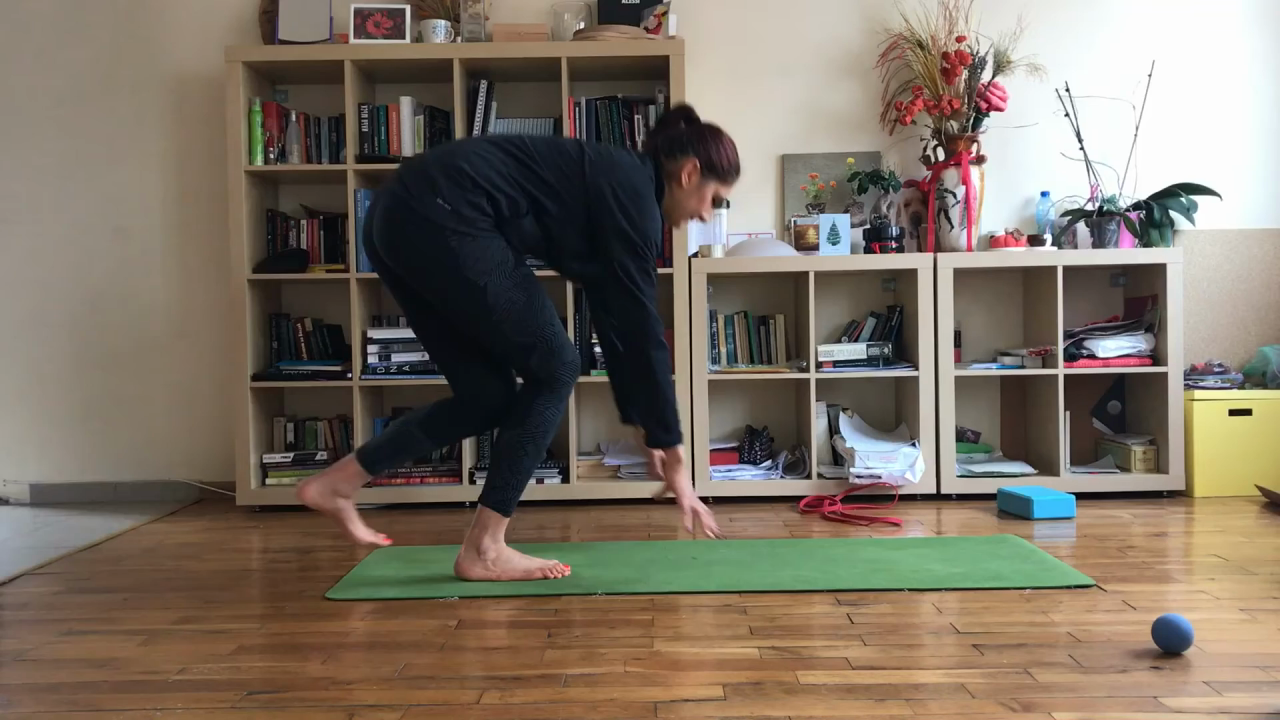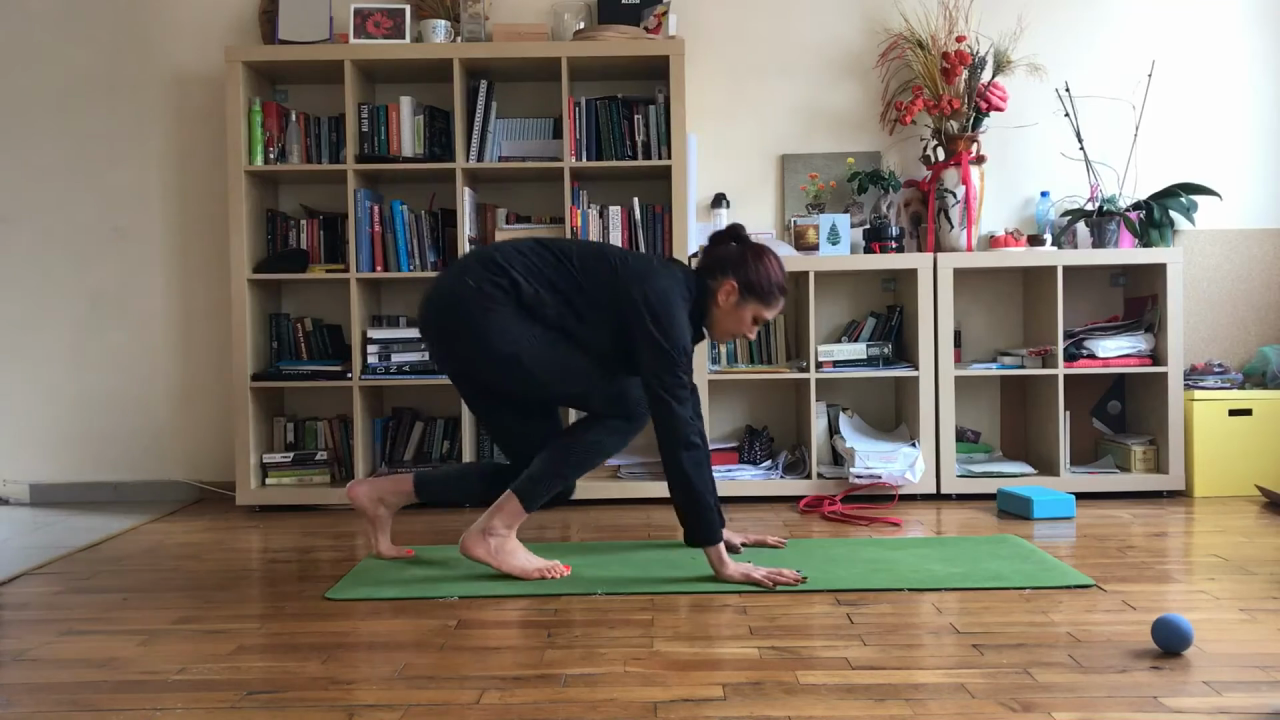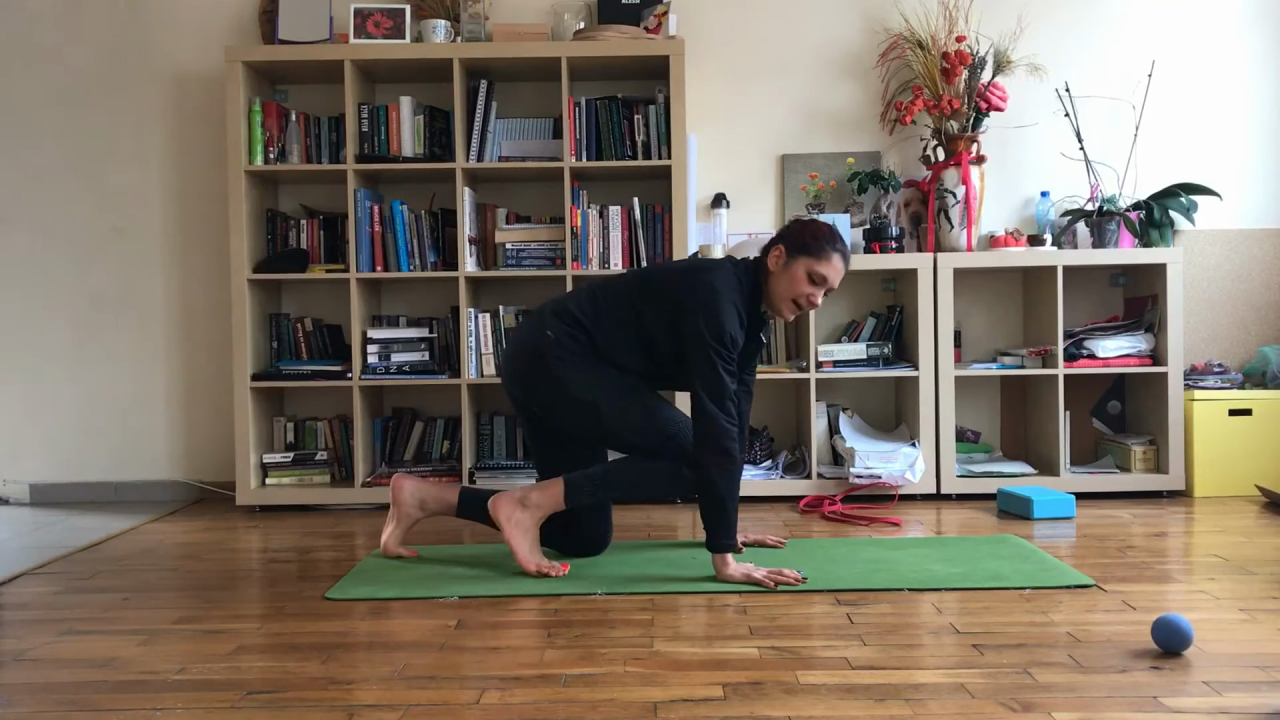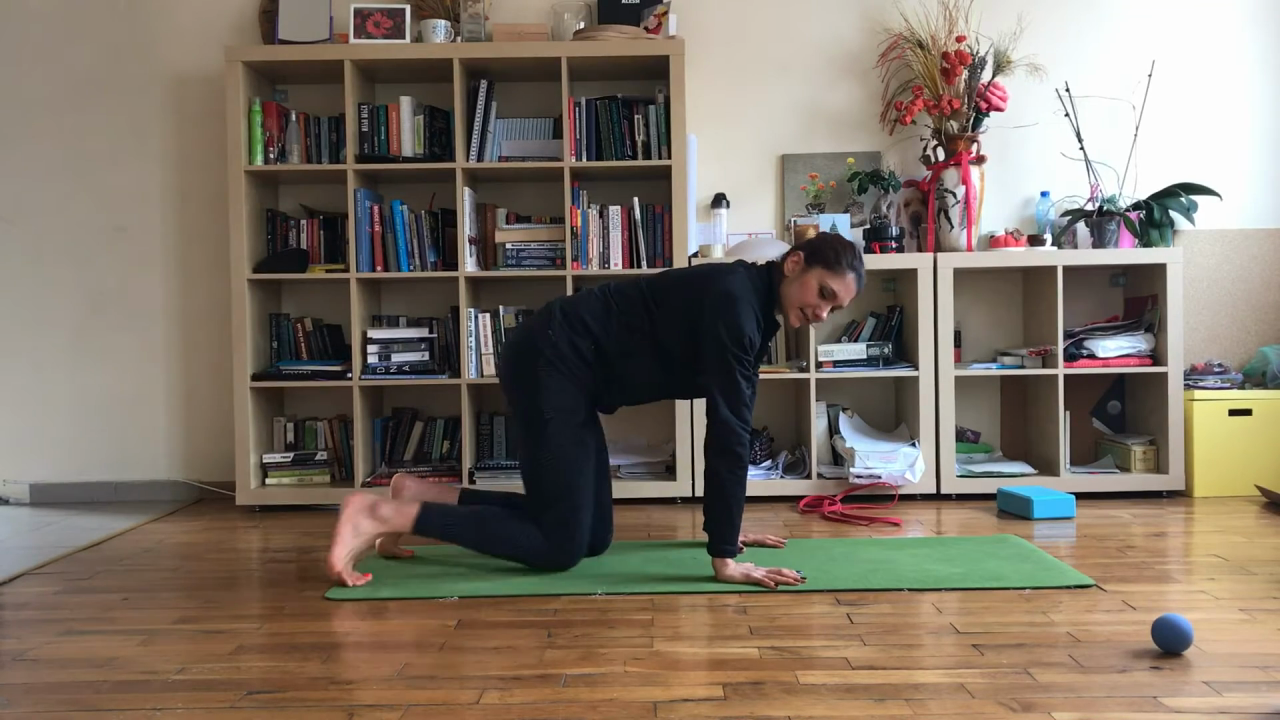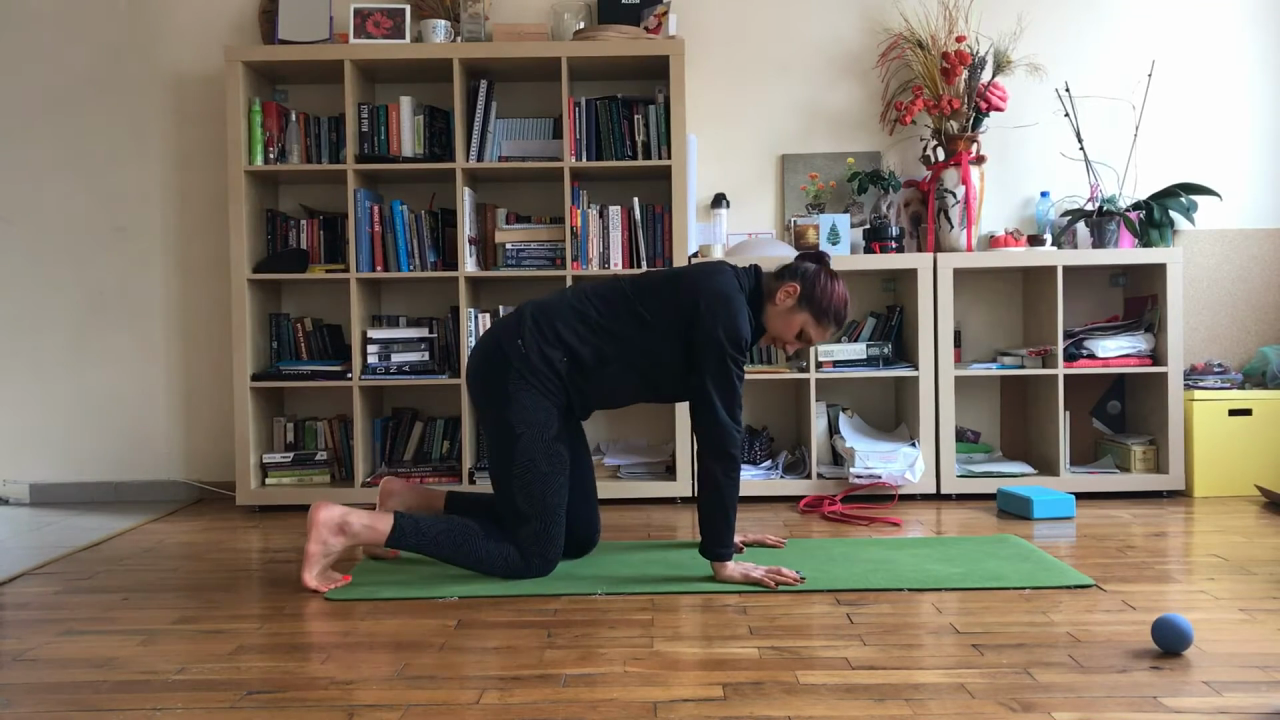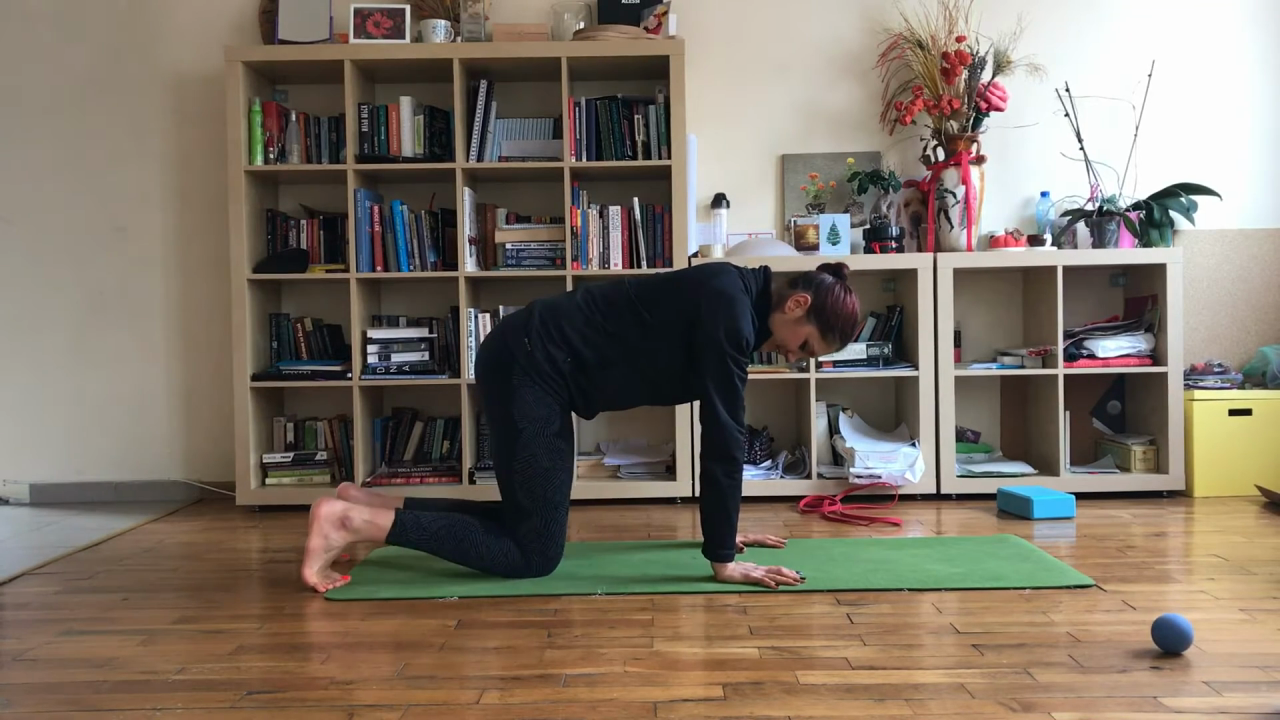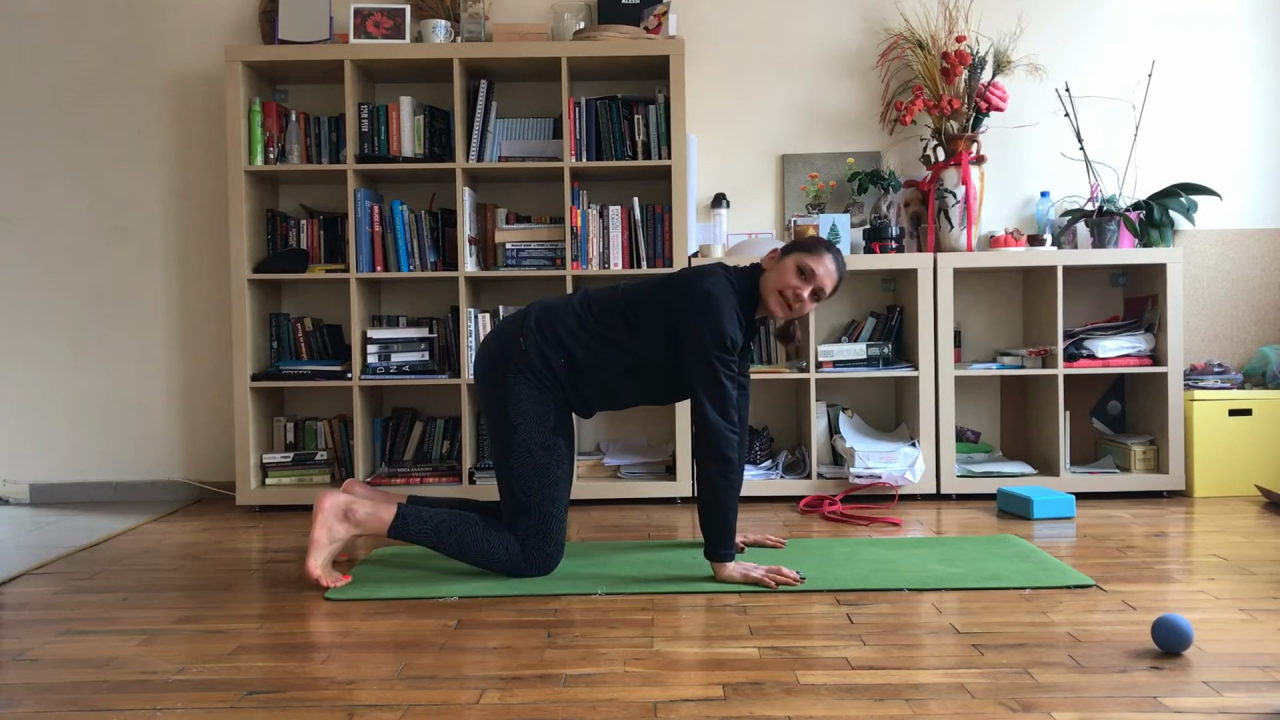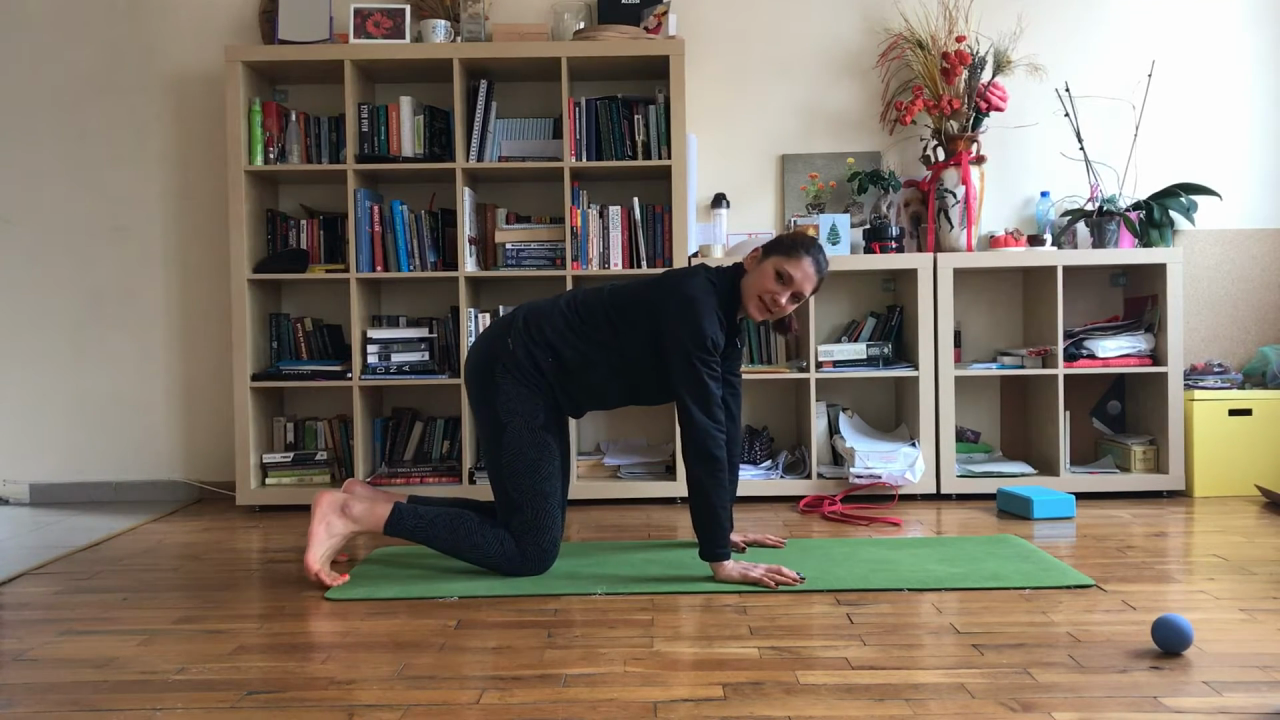
dt=0.5s
person 1, frame 1
left shoulder: (614, 184)
right shoulder: (632, 189)
left elbow: (614, 318)
right elbow: (642, 327)
left wrist: (648, 428)
right wrist: (673, 452)
left hip: (402, 219)
right hip: (439, 220)
left knee: (491, 397)
right knee: (554, 368)
left ankle: (338, 482)
right ankle: (483, 547)
person 1, frame 2
left shoulder: (672, 299)
right shoulder: (663, 299)
left elbow: (683, 422)
right elbow: (676, 430)
left wrist: (716, 527)
right wrist: (719, 555)
left hip: (470, 309)
right hip: (474, 305)
left knee: (548, 480)
right knee: (625, 406)
left ankle: (383, 494)
right ankle: (495, 532)
person 1, frame 3
left shoulder: (749, 311)
right shoulder: (717, 293)
left elbow: (733, 419)
right elbow: (714, 425)
left wrist: (723, 525)
right wrist: (724, 557)
left hip: (555, 365)
right hip: (549, 356)
left knee: (584, 537)
right knee: (689, 452)
left ankle: (424, 496)
right ankle: (529, 502)
person 1, frame 4
left shoulder: (756, 315)
right shoulder: (735, 299)
left elbow: (731, 427)
right elbow: (727, 432)
left wrist: (726, 527)
right wrist: (724, 558)
left hip: (562, 368)
right hip: (550, 361)
left knee: (590, 536)
right knee: (559, 545)
left ankle: (421, 494)
right ankle: (379, 513)
person 1, frame 5
left shoulder: (727, 302)
right shoulder: (725, 304)
left elbow: (714, 425)
right elbow: (719, 433)
left wrist: (720, 529)
right wrist: (721, 558)
left hip: (532, 369)
right hip: (521, 367)
left knee: (579, 537)
right knee: (533, 555)
left ankle: (410, 498)
right ankle: (347, 525)
person 1, frame 6
left shoulder: (738, 304)
right shoulder: (730, 306)
left elbow: (722, 426)
right elbow: (722, 435)
left wrist: (725, 528)
right wrist: (723, 559)
left hip: (534, 365)
right hip: (527, 364)
left knee: (532, 525)
right knee: (534, 553)
left ankle: (370, 502)
right ankle: (347, 520)
person 1, frame 7
left shoulder: (738, 315)
right shoulder: (715, 300)
left elbow: (733, 425)
right elbow: (714, 432)
left wrist: (724, 527)
right wrist: (722, 558)
left hip: (536, 371)
right hip: (522, 366)
left knee: (532, 522)
right knee: (535, 551)
left ankle: (371, 500)
right ankle: (353, 515)
person 1, frame 8
left shoulder: (725, 318)
right shoulder: (696, 303)
left elbow: (725, 425)
right elbow: (701, 432)
left wrist: (722, 527)
right wrist: (720, 559)
left hip: (533, 376)
right hip: (512, 368)
left knee: (534, 524)
right knee: (532, 551)
left ankle: (374, 500)
right ankle: (352, 512)
